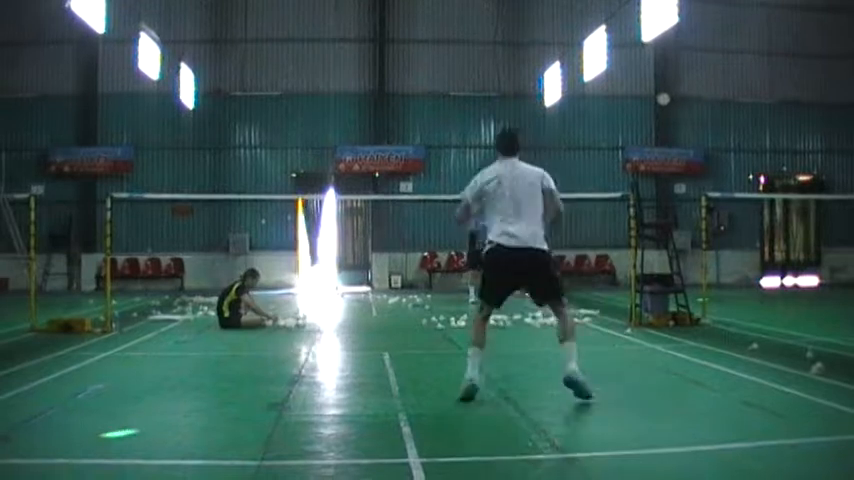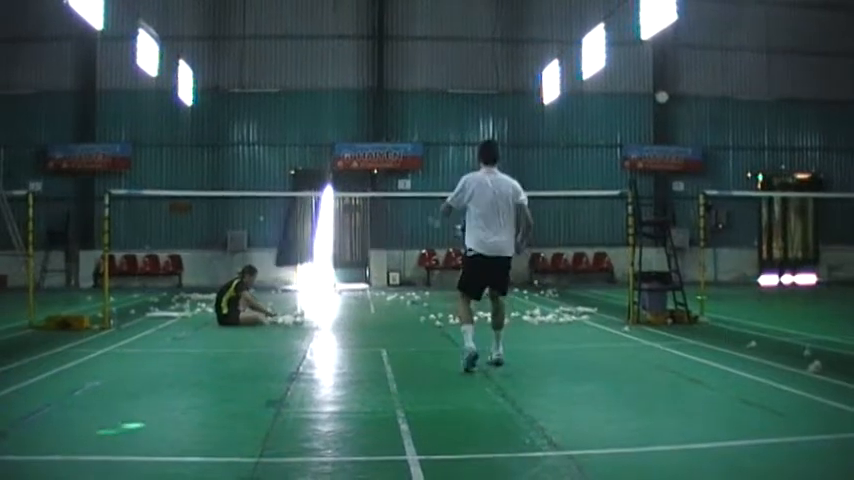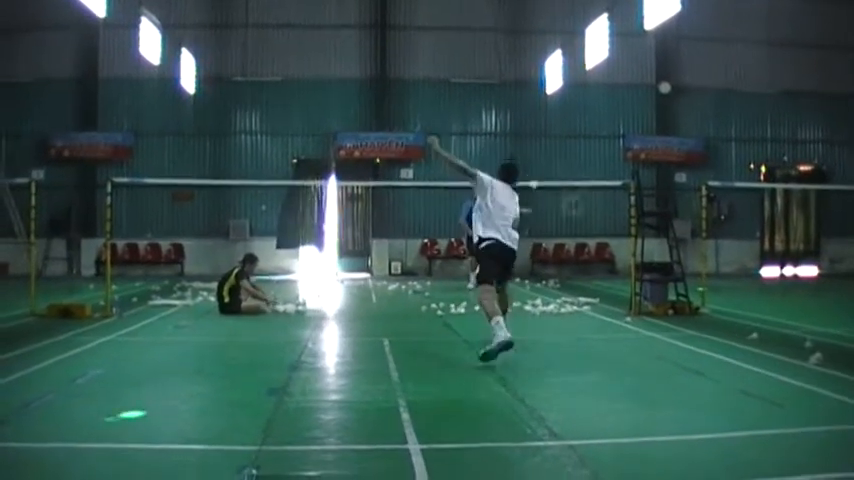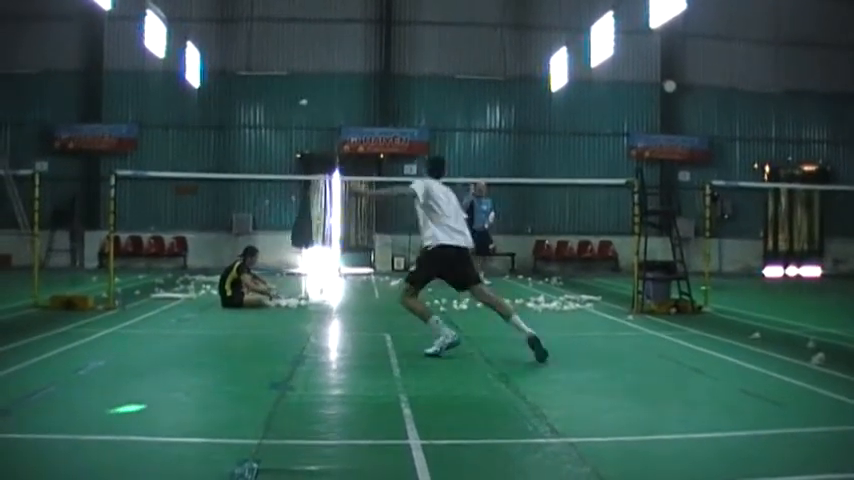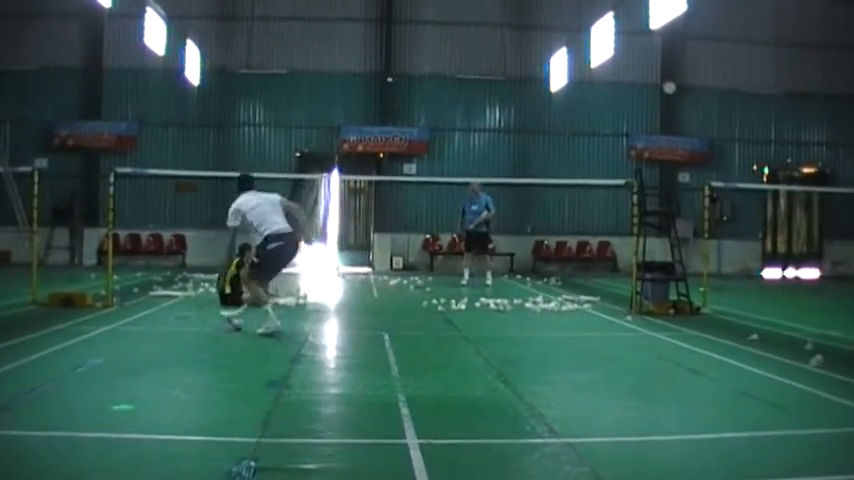
dt=1s
person 1, frame 1
left shoulder: (485, 176)
right shoulder: (538, 174)
left elbow: (460, 217)
right elbow: (557, 208)
left wrist: (472, 209)
left hip: (501, 250)
right hip: (536, 250)
left knee: (483, 313)
right knee: (560, 310)
left ankle: (472, 375)
right ankle: (572, 368)
person 1, frame 2
left shoulder: (468, 181)
right shoulder: (512, 184)
left elbow: (445, 210)
right elbow: (527, 221)
right wrist: (520, 242)
left hip: (476, 251)
right hip: (503, 252)
left knee: (464, 299)
right knee: (497, 300)
left ankle: (470, 345)
right ankle: (497, 352)
person 1, frame 3
left shoulder: (489, 184)
right shoulder: (513, 197)
left elbow: (466, 168)
left wrist: (438, 149)
left hip: (489, 243)
right hip: (509, 247)
left knee: (486, 293)
right knee: (501, 287)
left ankle: (501, 334)
right ankle: (501, 328)
person 1, frame 4
left shoulder: (424, 184)
right shoulder: (448, 192)
left elbow: (401, 192)
right elbow: (462, 221)
left wrist: (367, 192)
left hip: (437, 249)
right hip: (460, 248)
left knee: (408, 296)
right knee: (485, 296)
left ankle: (445, 335)
right ankle: (528, 334)
person 1, frame 5
left shoulder: (237, 205)
right shoulder: (272, 197)
left elbow: (231, 242)
right elbow: (297, 210)
right wrist: (299, 237)
left hip: (272, 242)
right hip: (289, 242)
left knee: (248, 277)
right knee: (262, 278)
left ankle: (272, 321)
